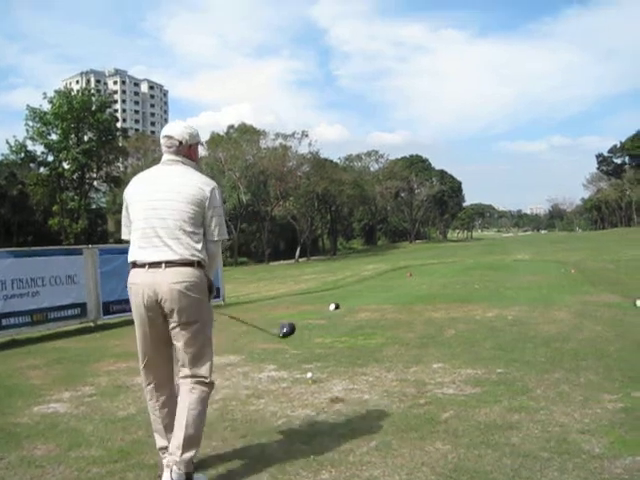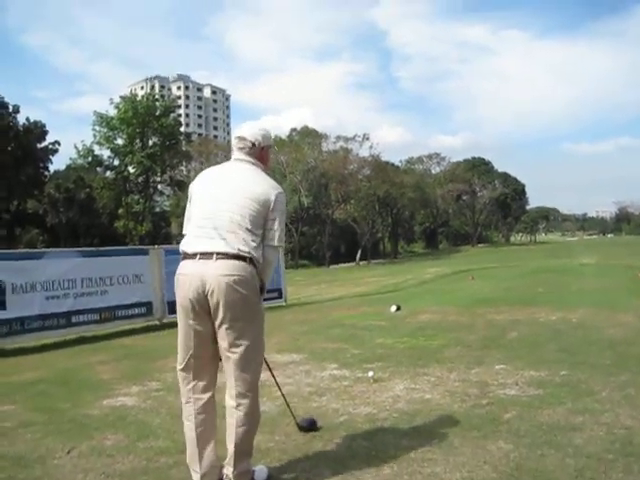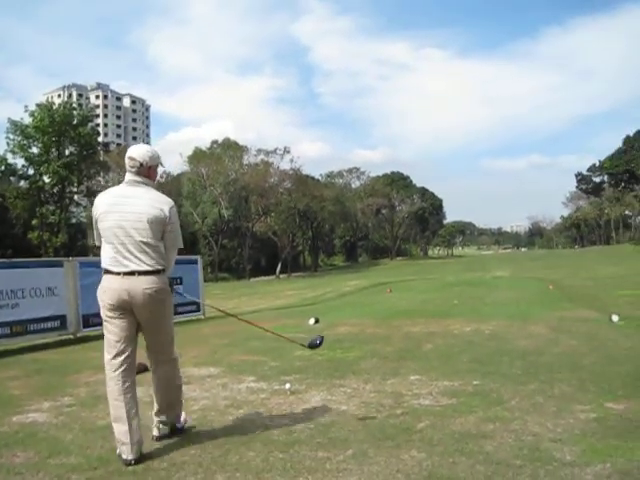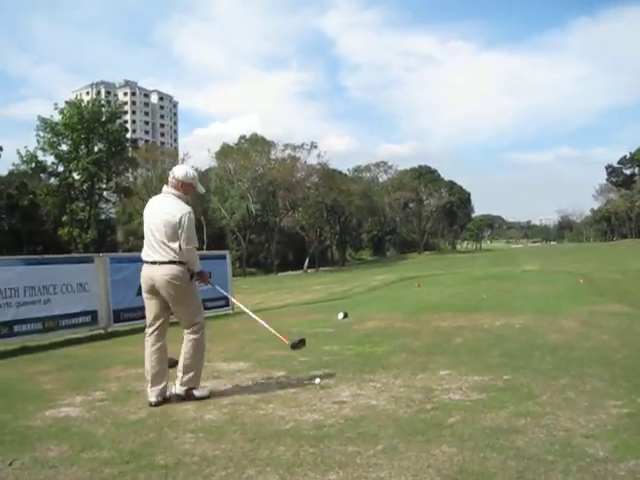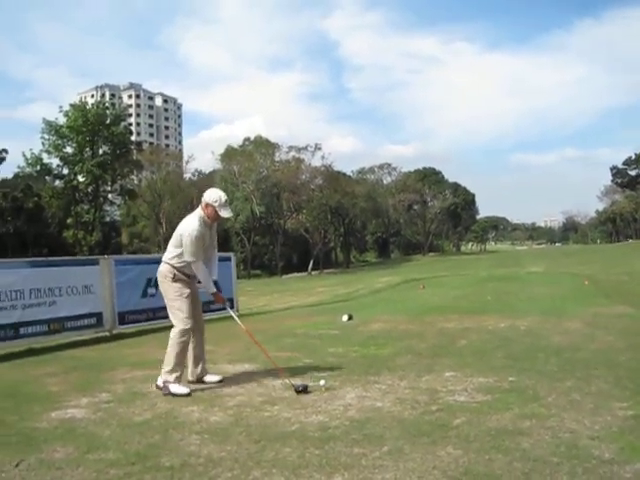
dt=1s
person 1, frame 1
left shoulder: (136, 184)
right shoulder: (205, 186)
left elbow: (129, 238)
right elbow: (214, 246)
right wrist: (204, 278)
left hip: (140, 279)
right hip: (184, 279)
left knee: (155, 375)
right knee: (195, 374)
person 1, frame 2
left shoulder: (202, 178)
right shoulder: (270, 189)
right elbow: (271, 250)
right wrist: (258, 289)
left hip: (188, 271)
right hip: (234, 275)
left knee: (195, 379)
right knee: (242, 380)
person 1, frame 3
left shoulder: (102, 200)
right shoulder: (163, 204)
left elbow: (101, 242)
right elbow: (171, 251)
left hip: (112, 285)
right hip: (151, 284)
left knee: (118, 365)
right knee: (162, 357)
left ankle: (128, 446)
right ankle: (166, 422)
person 1, frame 4
left shoulder: (152, 204)
right shoulder: (183, 211)
right elbow: (188, 249)
right wrist: (198, 271)
left hip: (148, 271)
right hip: (174, 273)
left knee: (154, 333)
right knee: (194, 327)
left ankle: (156, 392)
right ankle: (185, 385)
person 1, frame 5
left shoulder: (210, 223)
right shoulder: (192, 228)
left elbow: (212, 252)
right elbow: (196, 263)
left wrist: (215, 280)
right wrist: (213, 291)
left hip: (186, 276)
right hip: (172, 275)
left knee: (196, 325)
right knee: (183, 325)
left ankle: (197, 372)
right ankle: (167, 379)
